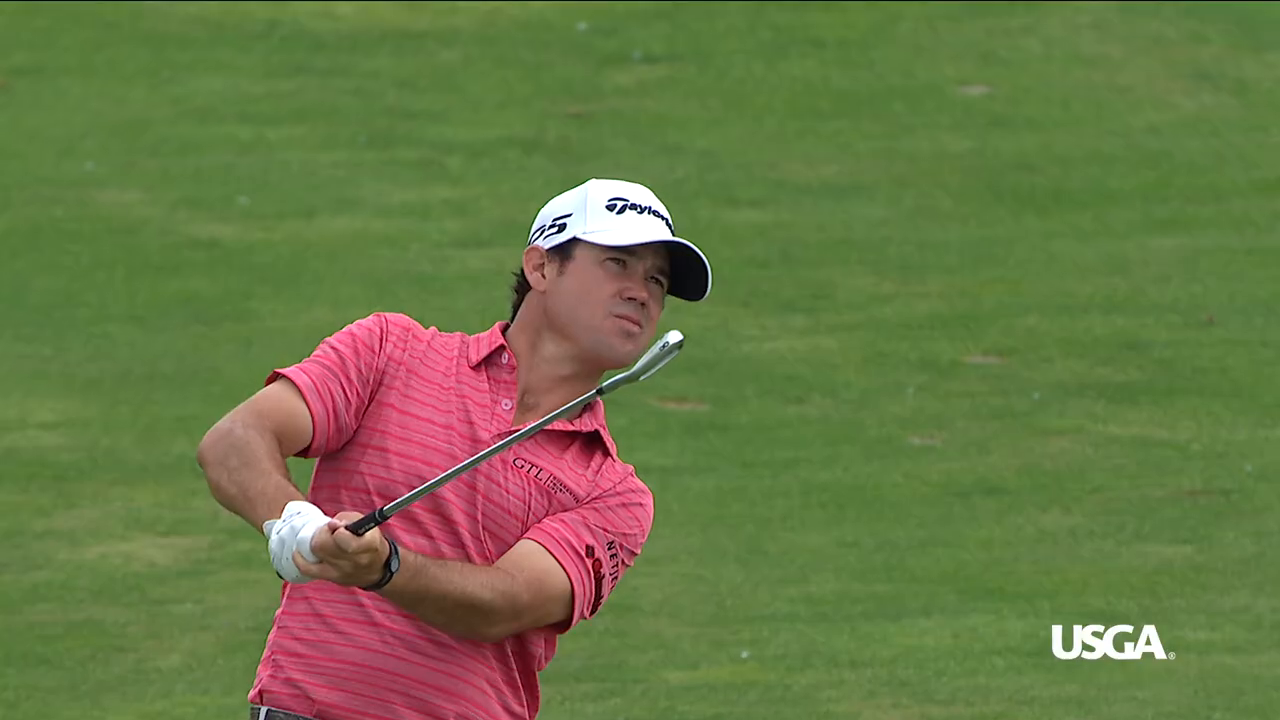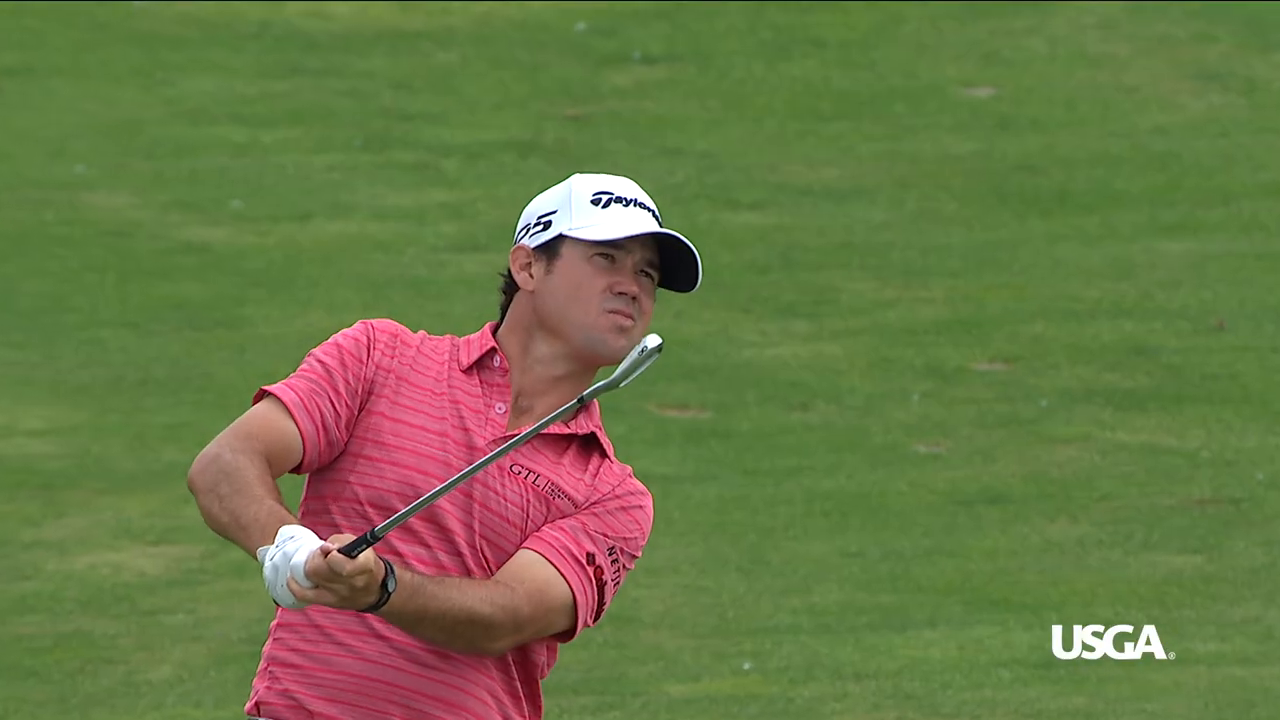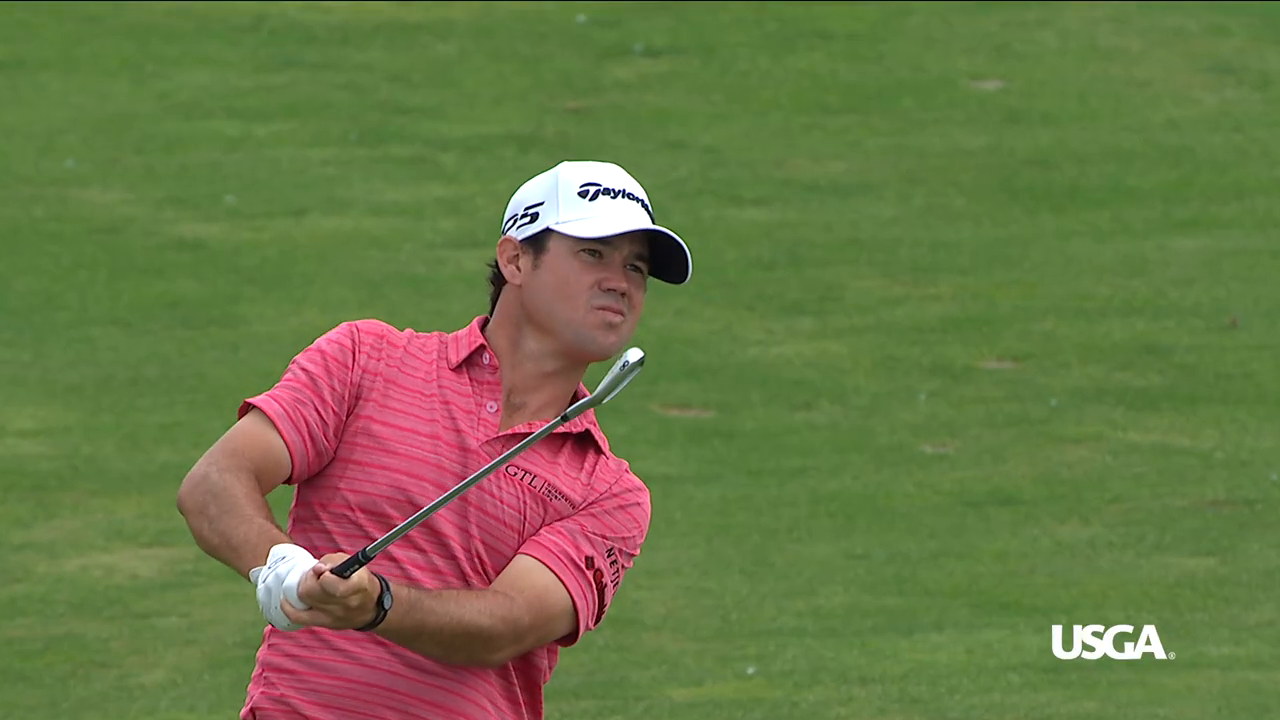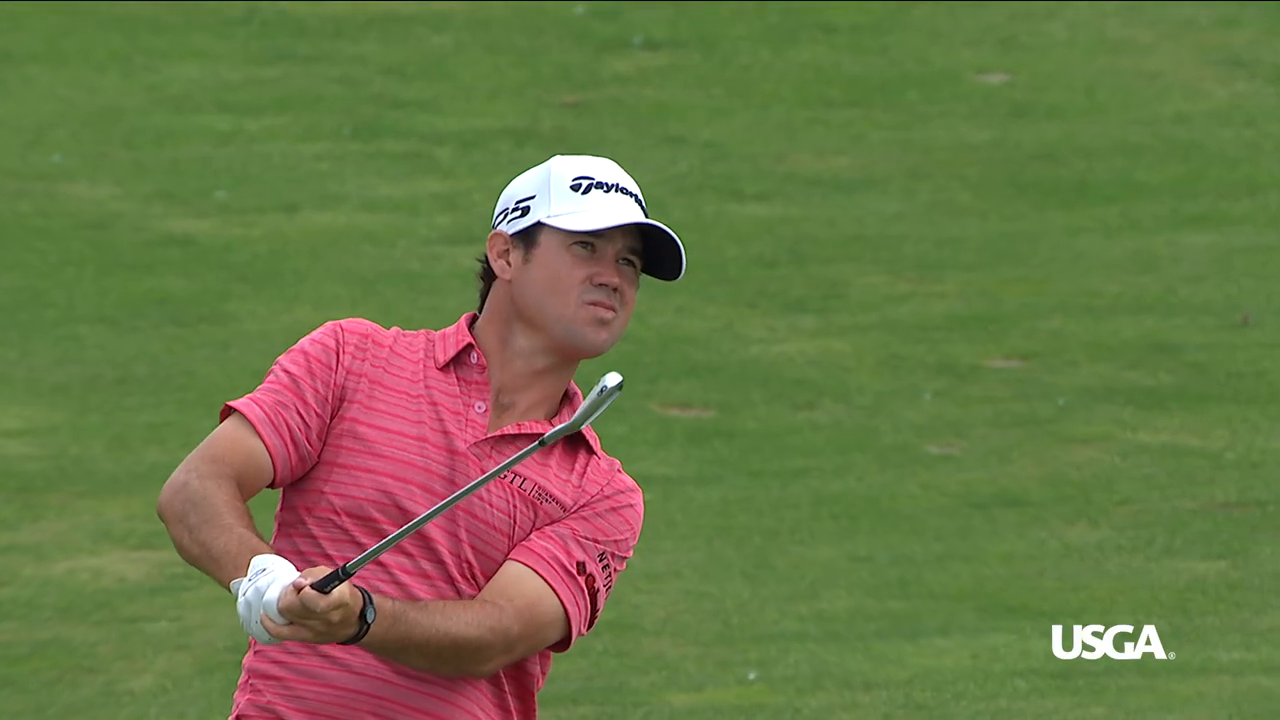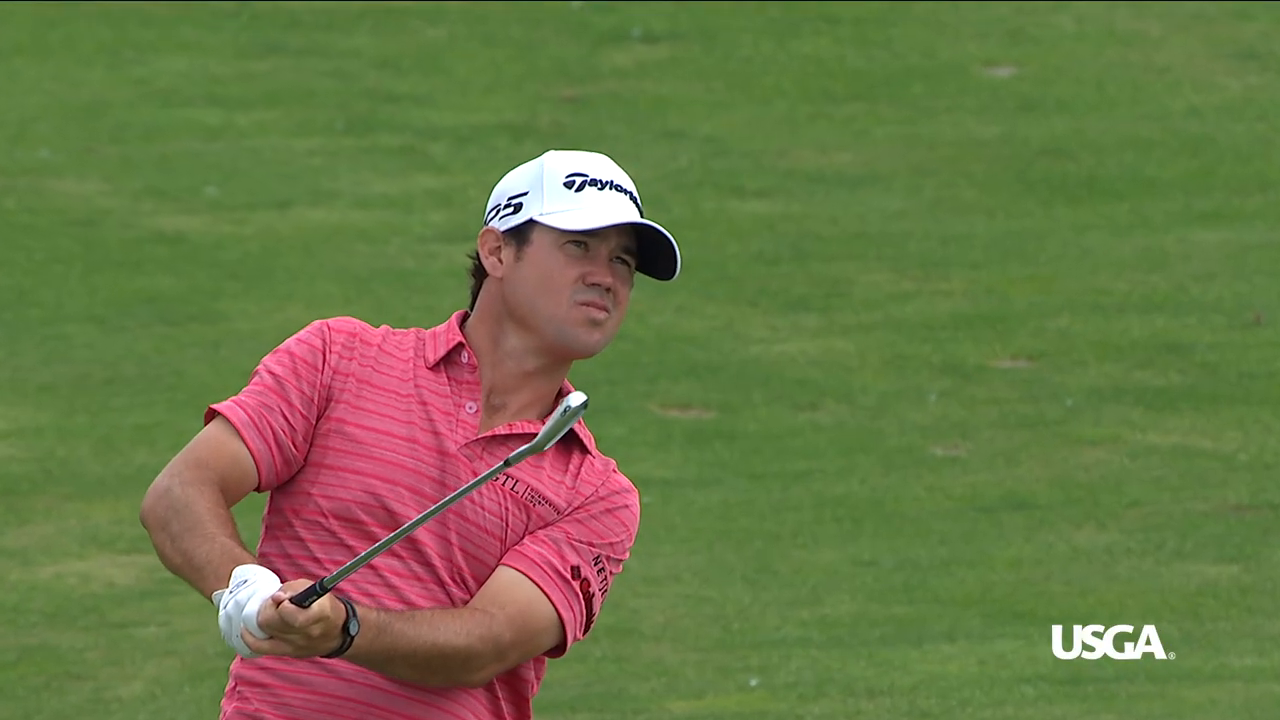
dt=0.4s
person 1, frame 1
left shoulder: (619, 500)
right shoulder: (388, 350)
left elbow: (506, 605)
right elbow: (230, 442)
left wrist: (383, 569)
right wrist: (290, 520)
person 1, frame 2
left shoulder: (617, 502)
right shoulder: (379, 355)
left elbow: (506, 619)
right elbow: (221, 466)
left wrist: (378, 589)
right wrist: (285, 545)
person 1, frame 3
left shoulder: (614, 499)
right shoulder: (366, 355)
left elbow: (506, 627)
right elbow: (211, 483)
left wrist: (375, 606)
right wrist: (279, 565)
person 1, frame 4
left shoulder: (605, 500)
right shoulder: (351, 356)
left elbow: (494, 637)
right elbow: (194, 488)
left wrist: (358, 619)
right wrist: (261, 577)
person 1, frame 5
left shoulder: (599, 499)
right shoulder: (338, 356)
left elbow: (487, 645)
right elbow: (177, 494)
left wrist: (343, 631)
right wrist: (242, 586)
